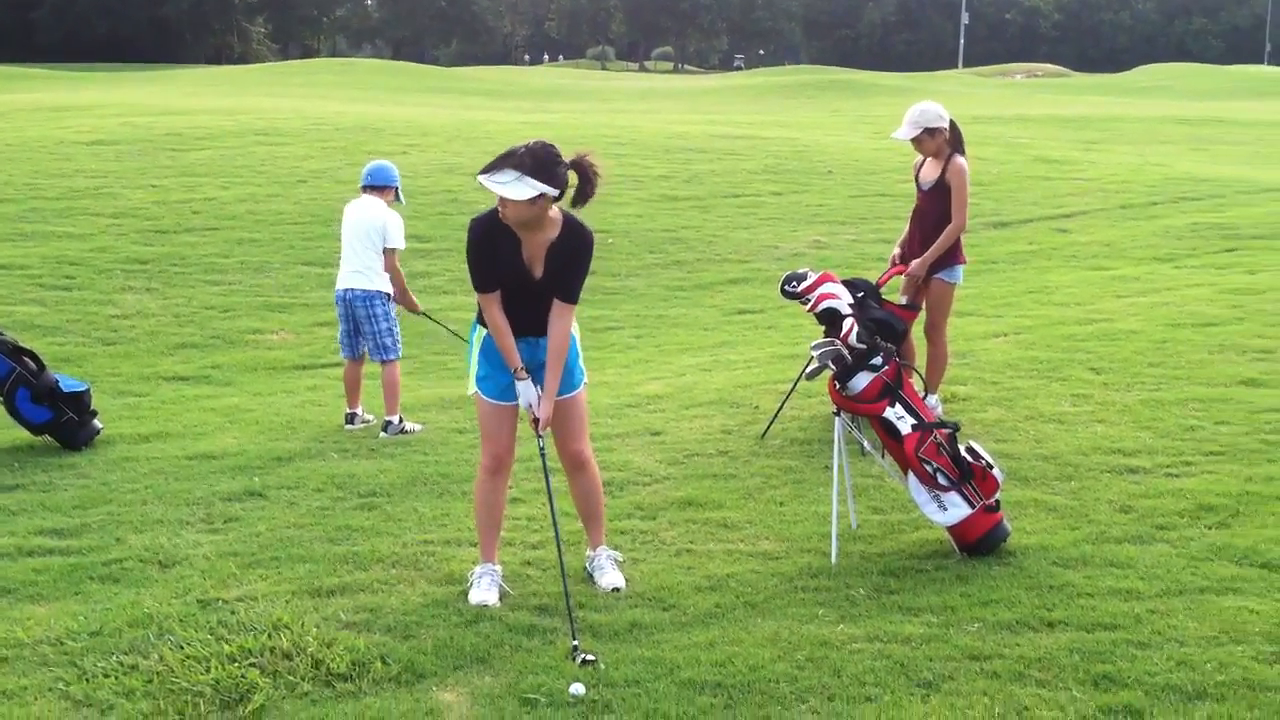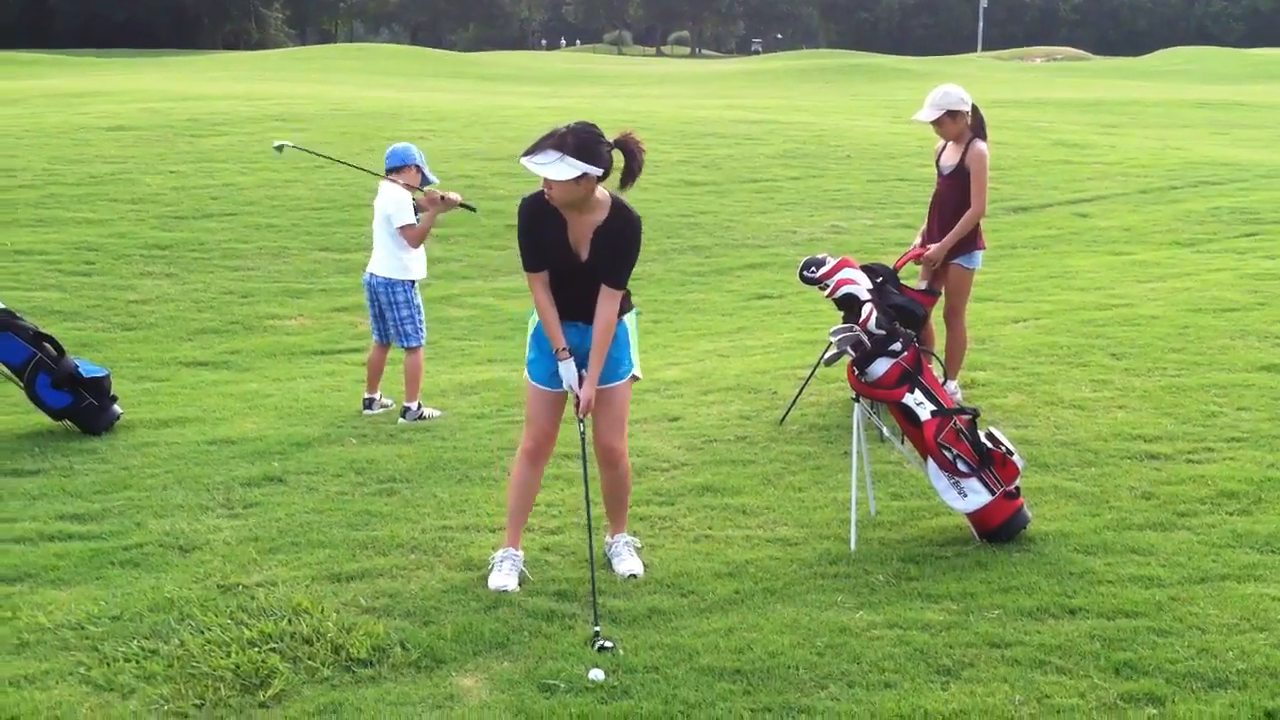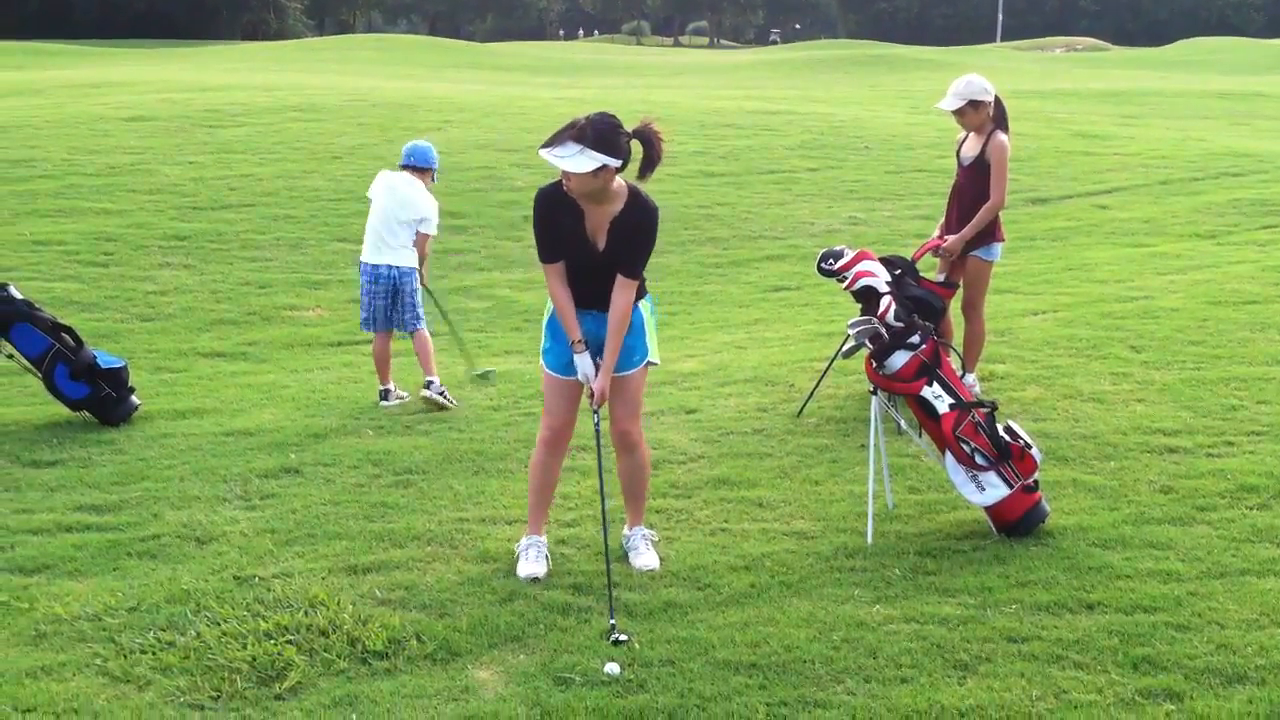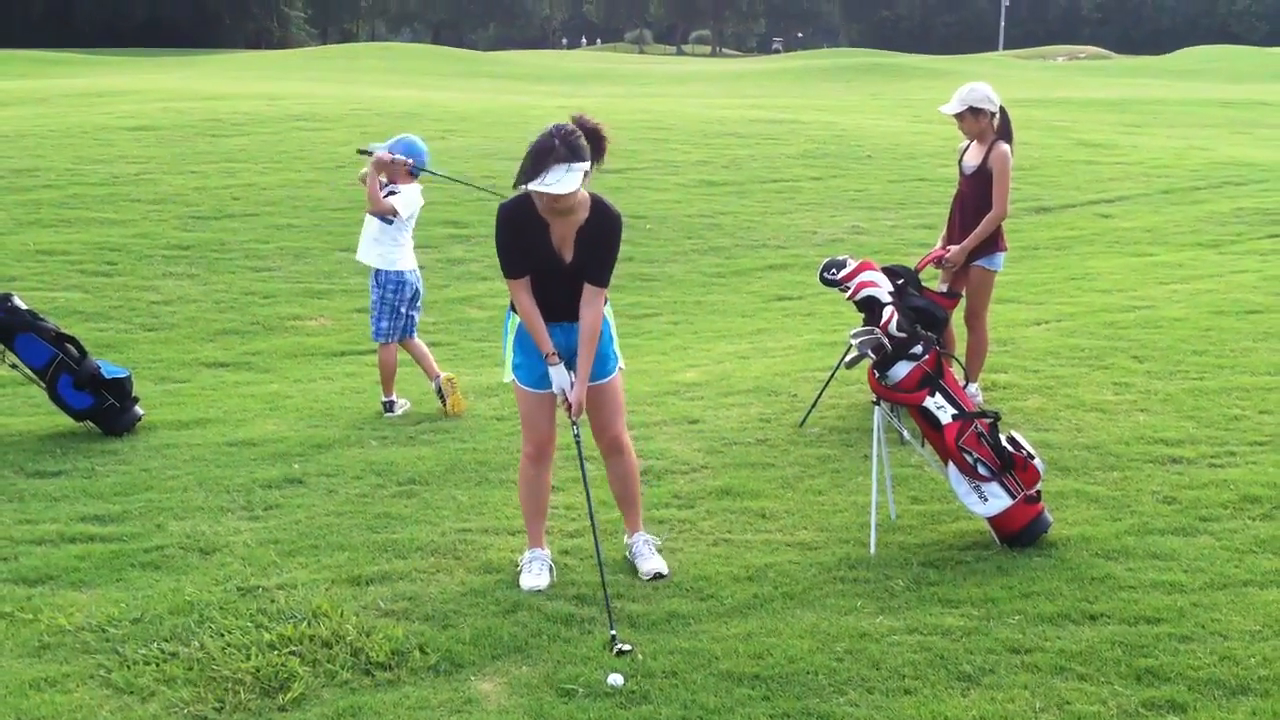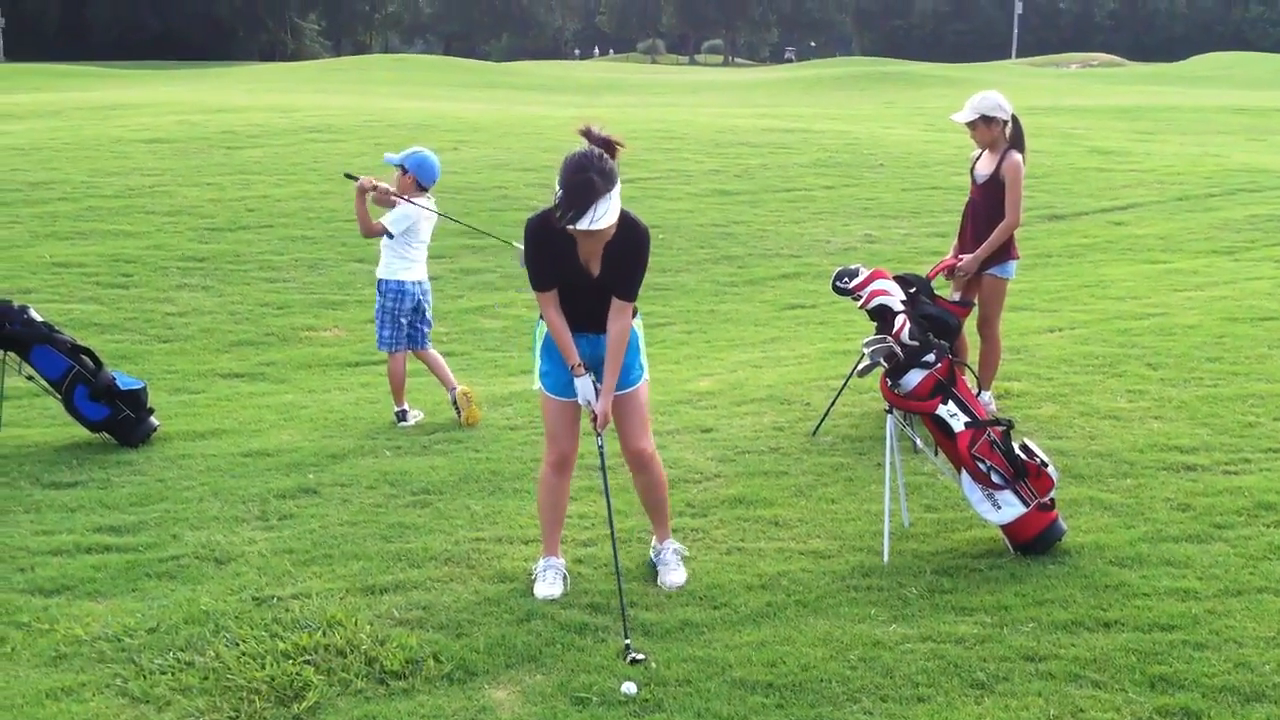
dt=0.5s
person 1, frame 1
left shoulder: (577, 238)
right shoulder: (485, 230)
left elbow: (560, 315)
right elbow: (491, 307)
left wrist: (549, 394)
right wrist: (519, 375)
left hip: (554, 344)
right hip: (499, 345)
left knee: (577, 454)
right knee: (495, 459)
left ankle: (600, 552)
right ankle: (487, 567)
person 1, frame 2
left shoulder: (624, 222)
right shoulder: (534, 211)
left elbow: (609, 301)
right elbow: (540, 287)
left wrist: (592, 378)
right wrist: (563, 356)
left hip: (609, 333)
right hip: (552, 330)
left knee: (611, 446)
right knee: (534, 445)
left ankle: (618, 538)
right ankle: (509, 552)
person 1, frame 3
left shoulder: (641, 211)
right shoulder: (550, 201)
left elbow: (623, 290)
right elbow: (555, 278)
left wrist: (607, 370)
right wrist: (579, 348)
left hip: (625, 321)
right hip: (568, 320)
left knee: (627, 433)
right knee: (553, 433)
left ankle: (636, 531)
right ankle: (533, 538)
person 1, frame 4
left shoulder: (605, 219)
right shoulder: (513, 215)
left elbow: (592, 300)
right elbow: (521, 293)
left wrist: (582, 379)
right wrist: (552, 360)
left hip: (589, 329)
right hip: (534, 332)
left knee: (615, 438)
right knee: (537, 446)
left ankle: (638, 538)
right ankle: (536, 552)
person 1, frame 5
left shoulder: (634, 235)
right shoulder: (541, 230)
left elbow: (620, 315)
right elbow: (550, 306)
left wrist: (609, 391)
right wrist: (579, 371)
left hip: (618, 341)
right hip: (563, 342)
left knee: (640, 451)
right knee: (559, 455)
left ankle: (664, 543)
right ankle: (550, 560)
person 2, frame 1
left shoulder: (956, 167)
right shoulder: (920, 164)
left elbow: (958, 223)
left wrist: (927, 260)
right wrist: (900, 246)
left hip: (943, 260)
right hip: (916, 255)
left knee: (934, 330)
left ankle: (931, 398)
person 2, frame 2
left shoulder: (976, 151)
right shoulder: (942, 148)
left elbow: (978, 209)
left wrist: (945, 245)
right wrist: (923, 235)
left hip: (962, 245)
right hip: (936, 241)
left knee: (953, 315)
left ankle: (950, 385)
person 2, frame 3
left shoulder: (997, 143)
right shoulder: (963, 139)
left elbow: (997, 201)
left wrist: (963, 237)
right wrist: (942, 227)
left hip: (981, 238)
right hip: (955, 234)
left knee: (971, 307)
left ankle: (969, 377)
person 2, frame 4
left shoulder: (999, 152)
right shoulder: (965, 148)
left elbow: (999, 211)
left wrist: (966, 247)
right wrist: (944, 239)
left hip: (984, 248)
right hip: (957, 244)
left knee: (974, 318)
left ankle: (971, 387)
person 2, frame 5
left shoulder: (1011, 161)
right shoulder: (978, 157)
left elbow: (1012, 220)
left wrist: (979, 257)
right wrist: (956, 248)
left hip: (996, 257)
right hip: (969, 253)
left knee: (987, 326)
left ankle: (985, 395)
person 3, frame 1
left shoulder: (351, 209)
right shoulder: (390, 217)
right elbow: (390, 265)
left wrist: (395, 292)
right wrist: (406, 296)
left hip: (344, 289)
right hip: (372, 292)
left knee: (354, 357)
right knee: (389, 358)
left ankle: (353, 414)
right ankle: (393, 421)
person 3, frame 2
left shoulder: (388, 192)
right shoulder: (399, 197)
left elbow: (425, 204)
right elbow: (414, 239)
left wrist: (445, 200)
right wrist: (435, 210)
left hip: (376, 277)
right hip: (396, 281)
left knee: (381, 342)
right knee: (413, 344)
left ankle: (371, 398)
right ankle: (411, 408)
person 3, frame 3
left shoulder: (384, 179)
right shoulder: (427, 203)
right elbow: (420, 247)
right wrist: (421, 270)
left hip: (372, 267)
right hip: (405, 270)
left knee: (381, 332)
right knee: (418, 328)
left ankle: (387, 390)
right ankle: (432, 383)
person 3, frame 4
left shoulder: (409, 195)
right shoulder: (391, 184)
left elbow: (375, 208)
right elbow: (365, 177)
left wrist: (379, 167)
right wrist: (377, 166)
left hip: (390, 275)
right hip: (405, 274)
left knee: (387, 340)
right knee: (407, 336)
left ankle: (390, 401)
right ankle: (440, 380)
person 3, frame 5
left shoulder: (408, 211)
right shoulder: (426, 204)
left elbow: (368, 230)
right elbow: (387, 201)
left wrist: (361, 196)
right wrist: (376, 190)
left hip: (395, 285)
right hip: (419, 284)
left knee: (396, 350)
right knee: (422, 346)
left ankle: (402, 411)
right ankle: (456, 390)
